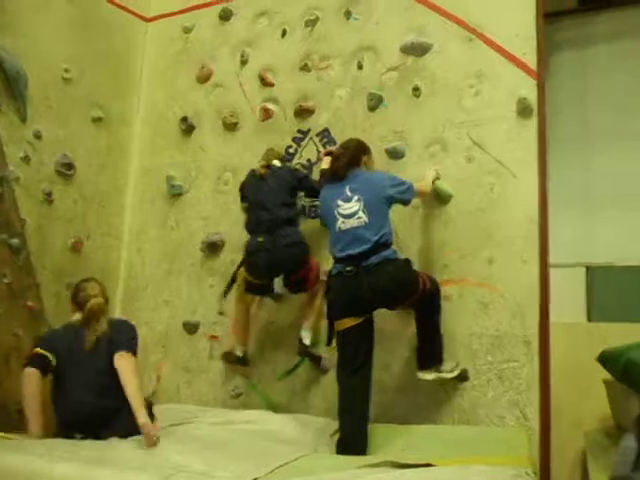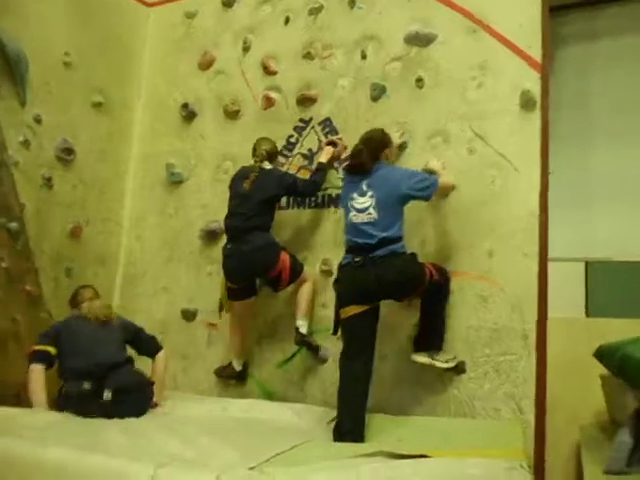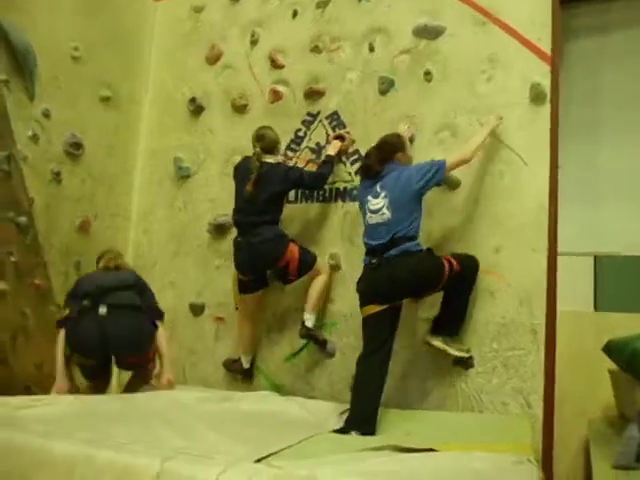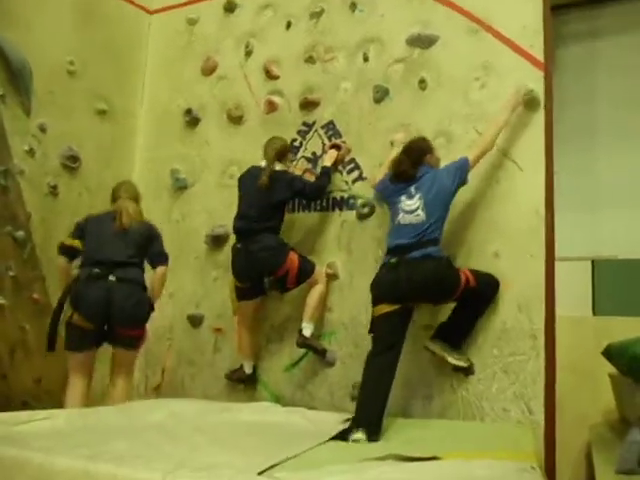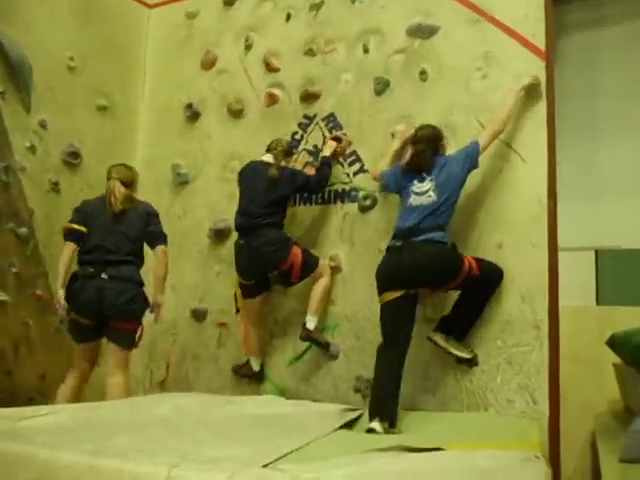
dt=0.5s
person 1, frame 1
left shoulder: (326, 193)
right shoulder: (379, 180)
right elbow: (423, 190)
right wrist: (430, 176)
left hip: (344, 285)
right hip: (385, 274)
left knee: (352, 370)
right knee: (428, 289)
left ankle: (351, 449)
right ankle: (431, 363)
person 1, frame 2
left shoulder: (351, 178)
right shoulder: (398, 177)
right elbow: (448, 187)
left wrist: (386, 146)
right wrist: (436, 172)
left hip: (353, 277)
right hip: (391, 269)
left knee: (355, 357)
right knee: (439, 278)
left ankle: (347, 435)
right ankle: (428, 347)
person 1, frame 3
left shoulder: (367, 183)
right shoulder: (411, 175)
right elbow: (465, 156)
left wrist: (398, 139)
right wrist: (488, 128)
left hip: (373, 277)
right hip: (408, 268)
left knee: (373, 353)
right knee: (467, 265)
left ankle: (358, 426)
right ankle: (444, 333)
person 1, frame 4
left shoulder: (395, 186)
right shoulder: (444, 179)
left elbow: (376, 183)
right elbow: (485, 147)
left wrist: (396, 154)
right wrist: (511, 107)
left hip: (389, 277)
right hip: (426, 272)
left knee: (382, 355)
right knee: (487, 286)
left ankle: (362, 429)
right ankle: (446, 340)
person 1, frame 5
left shoulder: (403, 172)
right shoulder: (455, 163)
left elbow: (376, 175)
right elbow: (495, 128)
left wrist: (398, 144)
right wrist: (520, 91)
left hip: (393, 262)
right hip: (431, 256)
left knee: (393, 343)
right knee: (490, 275)
left ankle: (381, 418)
right ankle: (449, 333)
person 2, frame 1
left shoulder: (249, 180)
right shoulder: (291, 173)
right elbow: (320, 192)
left hip: (259, 249)
right hip: (290, 245)
left knee: (242, 302)
right knee: (316, 288)
left ankle: (239, 354)
right ankle: (305, 342)
person 2, frame 2
left shoulder: (239, 176)
right shoulder: (277, 178)
right elbow: (311, 187)
right wrist: (324, 159)
left hip: (233, 253)
right hip: (261, 249)
left knee: (237, 316)
right knee: (306, 279)
left ankle: (237, 367)
right ankle: (302, 331)
person 2, frame 3
left shoulder: (242, 167)
right shoulder: (283, 172)
right elbow: (317, 179)
right wrist: (332, 152)
left hip: (243, 247)
right hip: (271, 242)
left knee: (247, 312)
right knee: (321, 270)
left ankle: (245, 364)
right ankle: (308, 325)
person 2, frame 4
left shoulder: (247, 175)
right shoulder: (286, 179)
right elbow: (317, 190)
right wrist: (328, 163)
left hip: (242, 254)
right hip: (269, 249)
left knee: (245, 319)
right knee: (319, 278)
left ankle: (247, 371)
right ankle: (306, 334)
person 2, frame 5
left shoulder: (247, 170)
right shoulder: (287, 175)
right elbow: (319, 182)
right wrist: (327, 154)
left hip: (244, 249)
right hip: (272, 244)
left knee: (250, 316)
right knee: (324, 271)
left ankle: (254, 367)
right ankle: (310, 327)
person 3, frame 1
left shoulder: (54, 338)
right shoulder: (122, 329)
left elbow: (31, 373)
right elbow: (124, 360)
left wrist: (35, 434)
right wrist: (143, 417)
left hip: (74, 436)
right hip: (121, 430)
person 3, frame 2
left shoulder: (58, 329)
right shoulder: (121, 324)
left elbow: (36, 368)
right elbow: (159, 353)
right wrist: (157, 396)
left hip: (79, 404)
right hip: (126, 403)
person 3, frame 3
left shoulder: (82, 282)
right shoulder: (135, 279)
left elbow: (64, 328)
right elbow: (157, 323)
left wrist: (61, 377)
right wrist: (165, 369)
left hip: (85, 326)
right hip: (129, 323)
left knee: (97, 387)
right knee: (143, 372)
person 3, frame 4
left shoulder: (90, 222)
right shoulder: (147, 229)
left elbow: (64, 259)
right elbow: (161, 269)
left wrist: (70, 293)
right wrist: (148, 302)
left hip: (89, 292)
right hip: (129, 295)
left knee: (78, 375)
right knee: (122, 375)
person 3, frame 5
left shoulder: (87, 207)
right shoulder: (145, 211)
left elbow: (69, 245)
right elbow: (161, 250)
left wrist: (61, 287)
right wrist: (158, 293)
left hip: (86, 288)
right hip: (125, 291)
left knee: (81, 366)
right knee: (117, 371)
